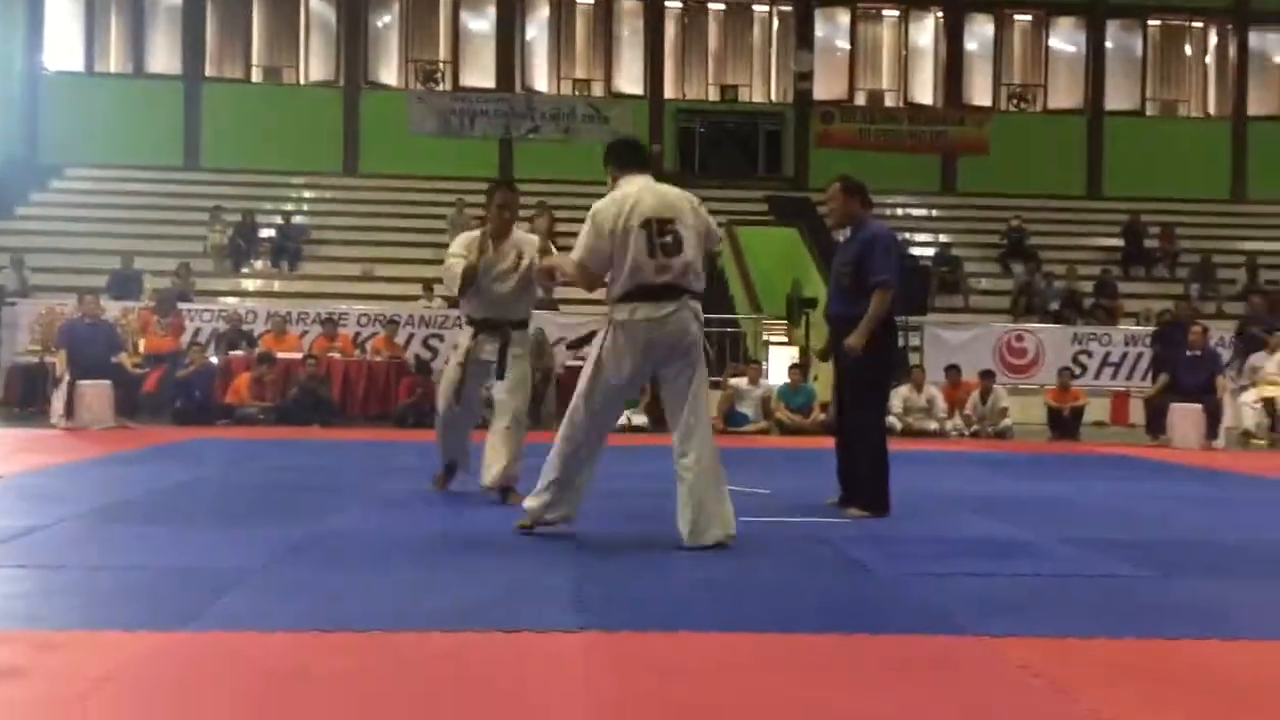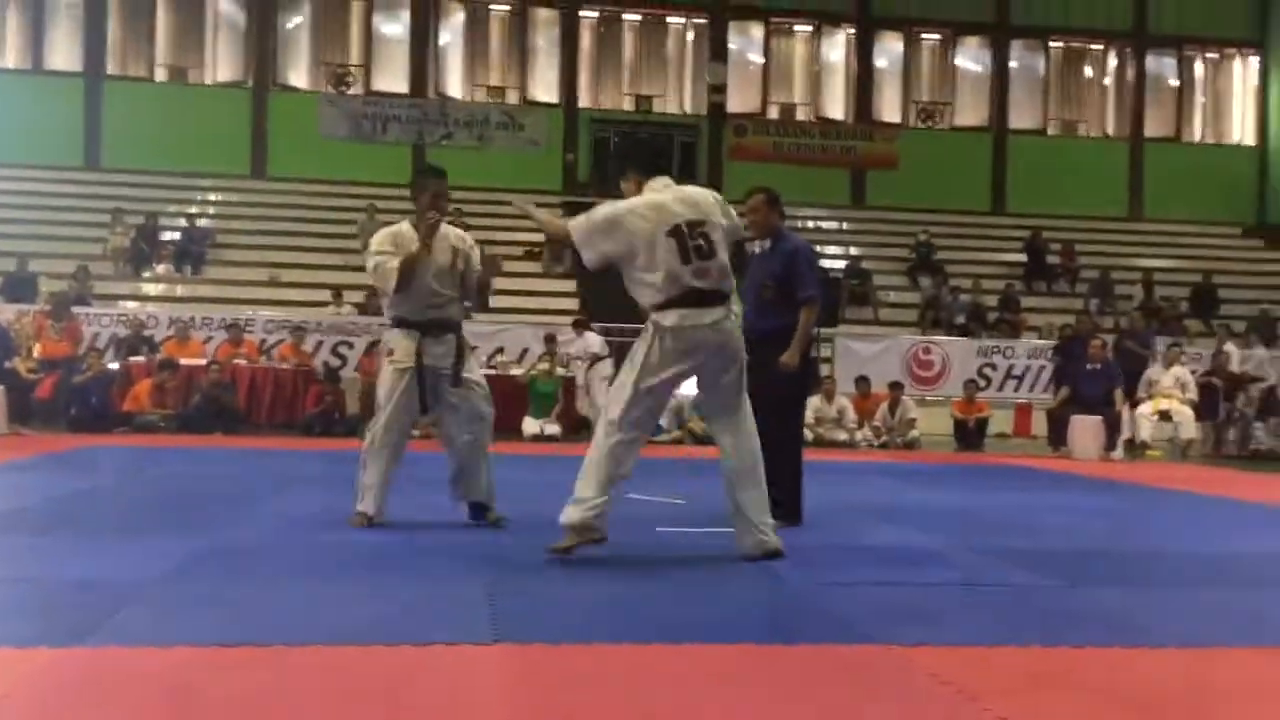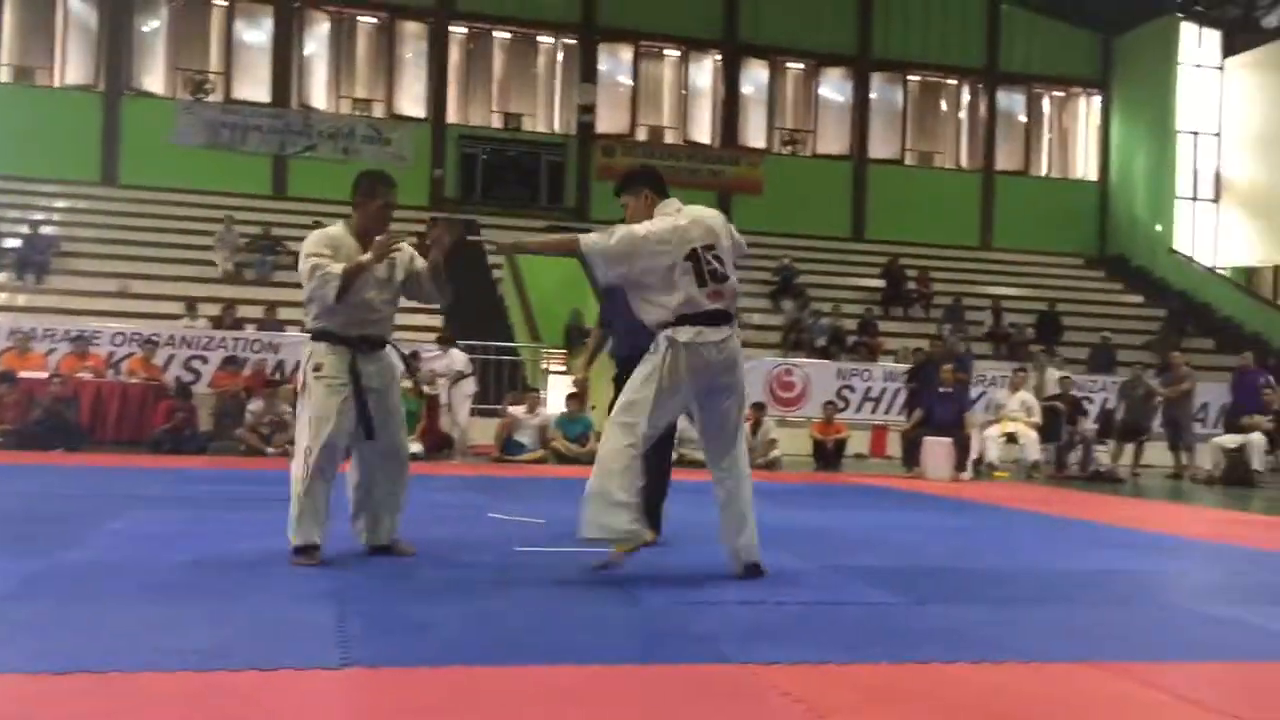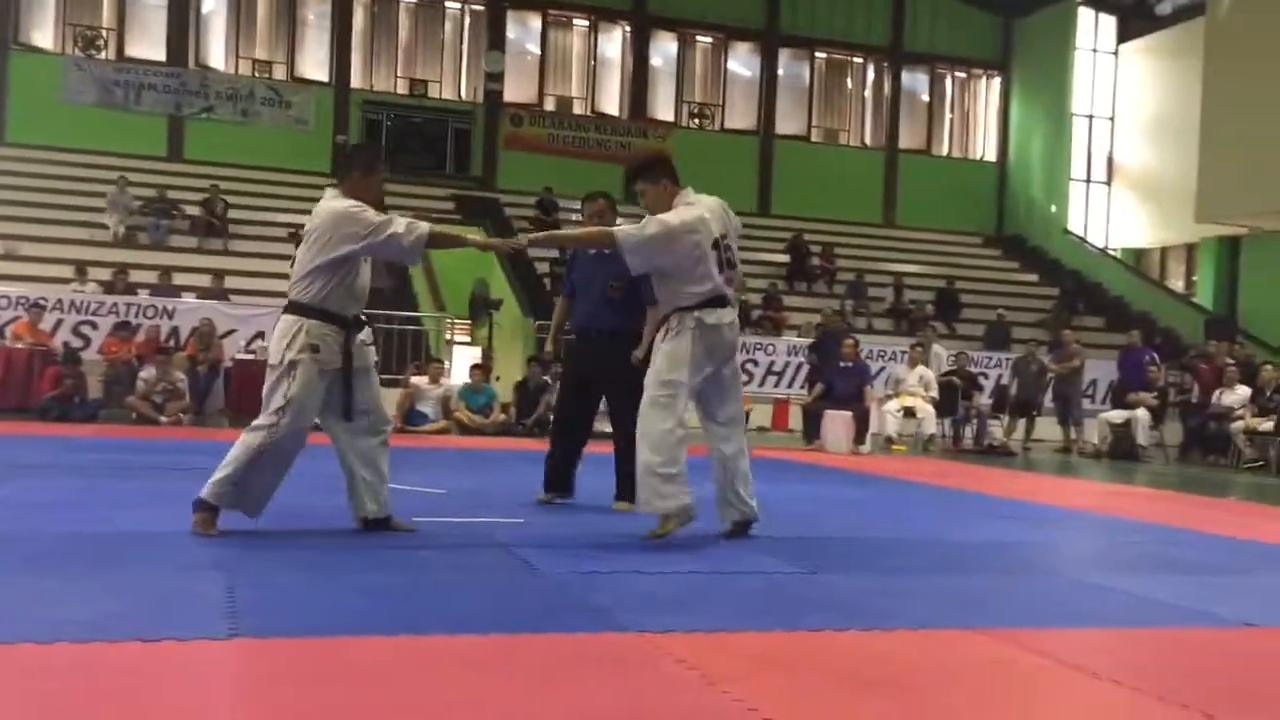
dt=0.5s
person 1, frame 1
left shoulder: (607, 207)
right shoulder: (688, 202)
left elbow: (586, 278)
right elbow: (706, 254)
left wrist: (557, 265)
left hip: (631, 320)
right hip: (683, 318)
left knee: (585, 421)
right knee: (693, 429)
left ankle: (545, 507)
right ankle: (707, 528)
person 1, frame 2
left shoulder: (629, 213)
right shoulder: (710, 200)
left elbow: (567, 231)
right elbow: (730, 235)
left wrist: (530, 212)
left hip: (674, 328)
right hip: (723, 323)
left knee: (621, 423)
right knee: (735, 429)
left ankle: (584, 520)
right ankle: (759, 535)
person 1, frame 3
left shoulder: (644, 237)
right shoulder: (714, 219)
left elbow: (574, 244)
right elbow: (736, 255)
left wrist: (512, 245)
left hip: (682, 347)
right hip: (726, 343)
left knee: (625, 434)
right knee: (727, 452)
left ankle: (624, 529)
right ankle: (745, 553)
person 1, frame 4
left shoulder: (672, 226)
right shoulder: (716, 206)
left elbow: (610, 238)
right elbow: (733, 234)
left wrist: (549, 237)
left hip: (694, 327)
right hip: (721, 322)
left knee: (659, 412)
right knee: (725, 419)
left ankle: (673, 504)
right ankle: (738, 510)
person 2, frame 1
left shoulder: (530, 244)
right shoulder: (467, 242)
right elbow: (458, 284)
right wrist: (480, 252)
left hip: (513, 340)
right hip: (476, 336)
left knee: (510, 410)
right knee: (453, 406)
left ankle: (503, 481)
right ankle: (452, 462)
person 2, frame 2
left shoulder: (459, 239)
right shoulder: (389, 237)
left elbow: (474, 293)
right elbow: (390, 281)
left wrist: (483, 272)
right wrist: (423, 245)
left hip: (450, 343)
right hip: (407, 342)
left knee: (475, 416)
right knee: (390, 426)
left ankle: (476, 498)
right ankle: (368, 506)
person 2, frame 3
left shoulder: (398, 251)
right shoulder: (322, 242)
left elbow: (434, 291)
right elbow: (325, 287)
left wrist: (438, 257)
right wrist: (368, 258)
left hip: (376, 360)
right hip: (330, 359)
left knee: (388, 451)
right knee: (321, 447)
left ankle: (379, 535)
right ankle: (306, 539)
person 2, frame 4
left shoulder: (348, 216)
right shoulder: (341, 214)
right elbow: (405, 237)
right wrist: (475, 241)
left hip: (341, 337)
right hip: (309, 336)
left knee: (367, 423)
right knee: (280, 424)
left ankle: (372, 511)
right ankle: (212, 500)
person 3, frame 1
left shoulder: (878, 237)
right shoulder: (850, 241)
left elbow: (884, 291)
left wrist: (861, 334)
right wrist: (833, 338)
left hip: (869, 341)
right hip: (848, 341)
left knee: (866, 420)
right knee: (846, 420)
left ankle: (872, 500)
right ankle: (852, 492)
person 3, frame 2
left shoulder: (797, 251)
right shoulder: (758, 256)
left elbow: (810, 305)
left wrist: (796, 350)
left hip: (783, 354)
right hip: (760, 353)
left knee: (783, 433)
right knee: (761, 431)
left ankle: (786, 509)
right ankle: (767, 504)
person 3, frame 3
right shoulder: (614, 286)
right elbow: (602, 327)
right wrist: (585, 367)
right hip: (626, 374)
left knee: (654, 449)
left ankle: (648, 522)
person 3, frame 4
right shoulder: (579, 256)
left elbow: (653, 304)
right elbow: (567, 298)
left wrist: (644, 345)
right wrist: (551, 338)
left hip: (621, 348)
right hip: (584, 346)
left knee: (625, 424)
right knee: (567, 418)
left ankle: (627, 493)
right ankle: (557, 486)
